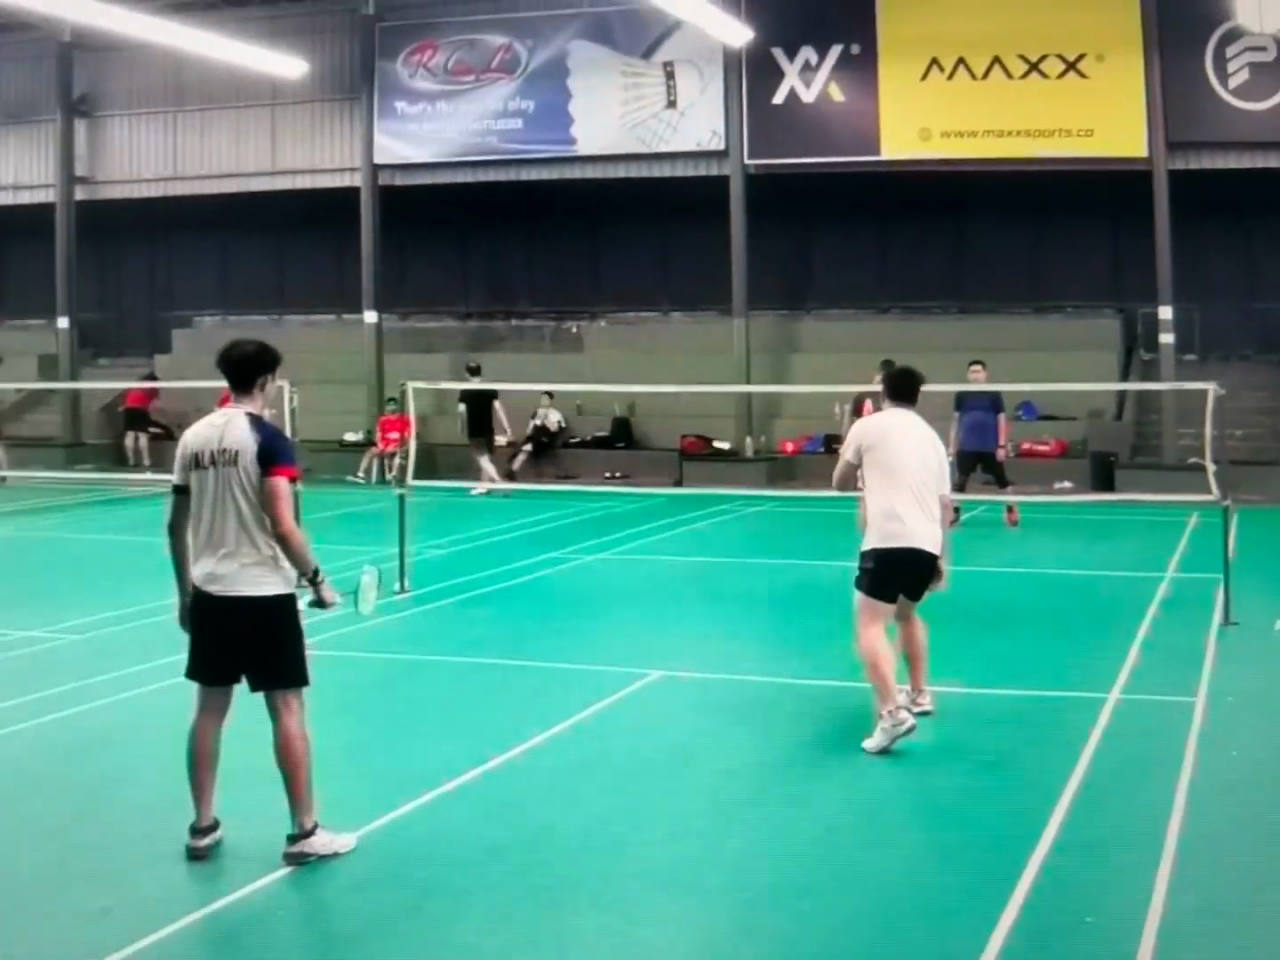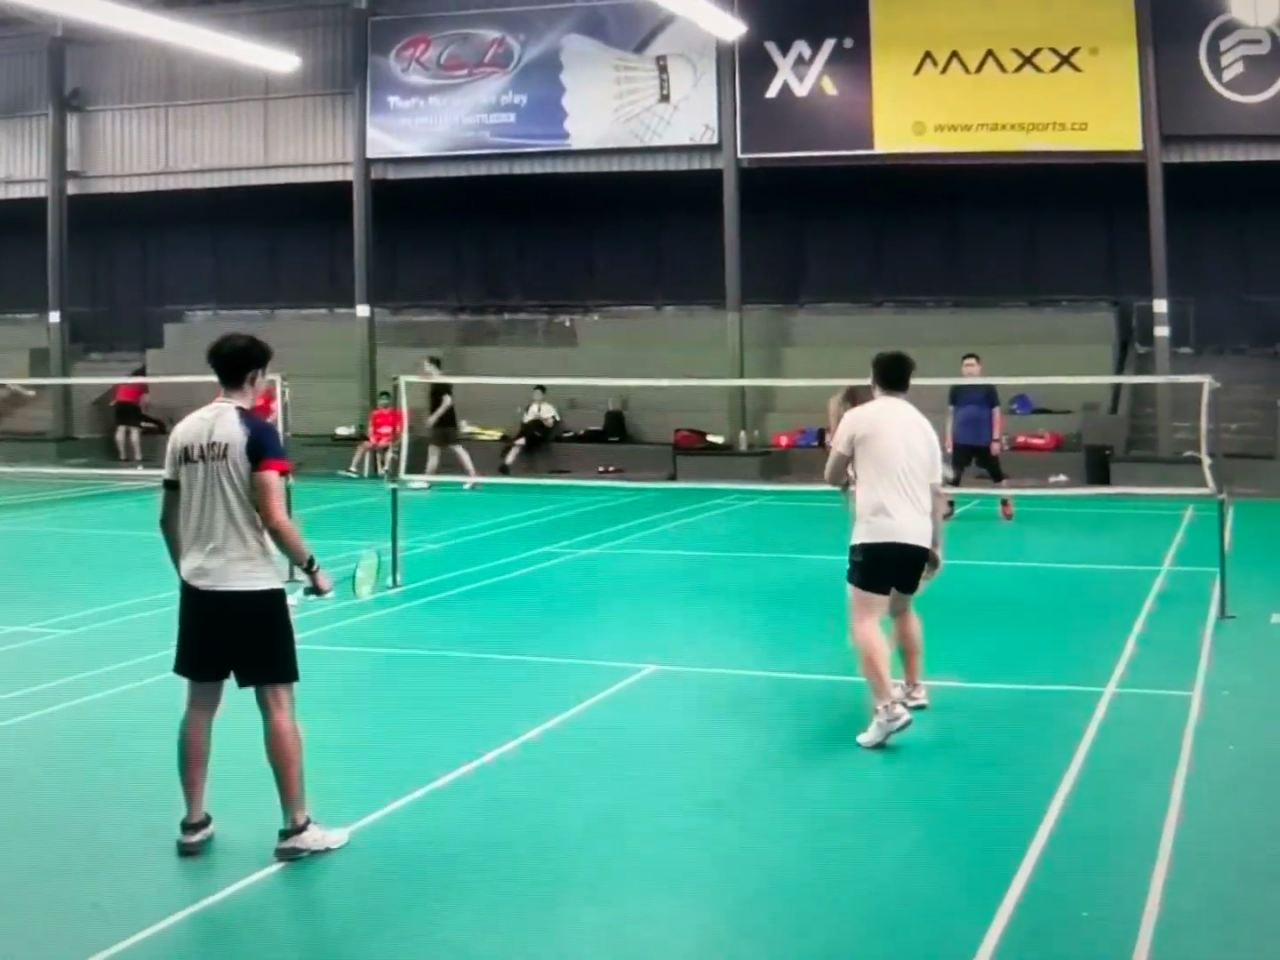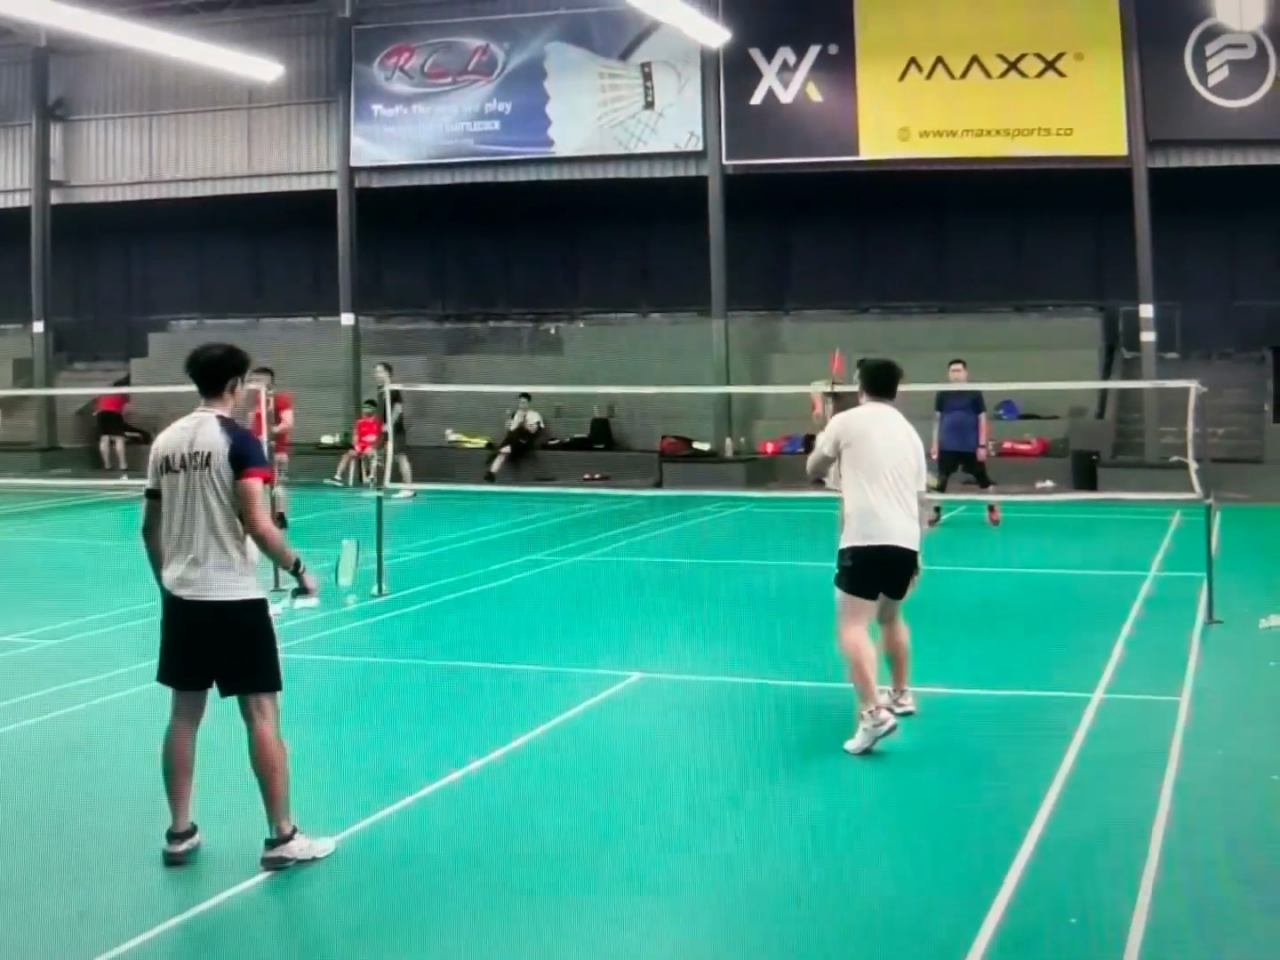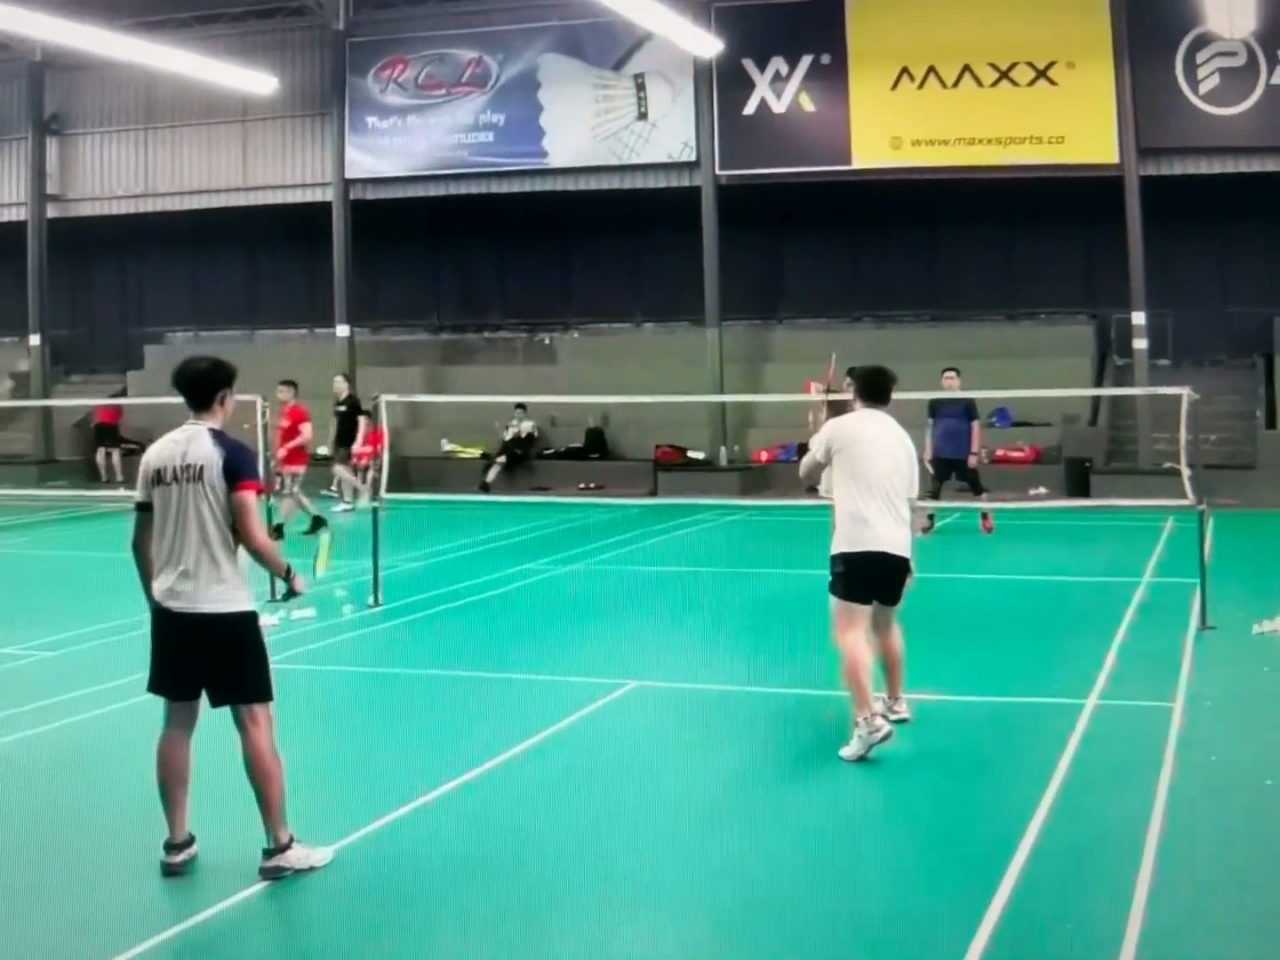
dt=0.4s
person 1, frame 1
left shoulder: (193, 437)
right shoulder: (267, 438)
left elbow: (176, 527)
right elbow: (283, 527)
left wrist: (185, 591)
right wrist: (318, 581)
left hip: (210, 593)
right hip: (263, 593)
left knee: (210, 708)
right knee: (287, 710)
left ankle: (203, 827)
right ankle: (305, 833)
person 1, frame 2
left shoulder: (184, 431)
right shoulder: (257, 432)
left elbow: (169, 520)
right elbow: (275, 519)
right wrist: (313, 568)
left hip: (200, 588)
right hip: (252, 589)
left knee: (200, 704)
right knee: (278, 705)
left ankle: (194, 823)
right ankle: (297, 828)
person 1, frame 3
left shoulder: (165, 440)
right shoulder: (239, 440)
left elbow: (150, 530)
right elbow: (259, 527)
right wrist: (299, 570)
left hip: (182, 596)
right hip: (234, 598)
left knee: (184, 713)
right knee: (261, 714)
left ankle: (180, 833)
right ankle: (283, 838)
person 1, frame 4
left shoulder: (154, 454)
right shoulder: (231, 453)
left elbow: (140, 543)
right elbow: (253, 538)
right wrist: (288, 575)
left hip: (171, 609)
right hip: (225, 610)
left knee: (177, 724)
right knee: (255, 723)
left ankle: (177, 843)
right ankle: (280, 847)
person 2, frame 1
left shoulder: (868, 426)
right shoulder: (931, 436)
left elbow: (840, 483)
right elbow: (945, 503)
right wrist: (940, 556)
left hip: (888, 541)
right hip: (926, 544)
left knee: (870, 626)
right knee: (907, 614)
left ankle: (892, 713)
right ankle: (919, 694)
person 2, frame 2
left shoulder: (858, 417)
right shoulder: (923, 425)
left elbow: (832, 477)
right elbow: (936, 493)
left wrist: (851, 475)
right wrist: (935, 544)
left hip: (878, 535)
right hip: (917, 537)
left knee: (865, 620)
right knee: (902, 609)
left ankle: (888, 709)
right ankle: (914, 688)
person 2, frame 3
left shoulder: (846, 421)
right shoulder: (909, 431)
left elbow: (813, 470)
left wrist: (824, 441)
right wrist: (916, 554)
left hip: (866, 539)
right hip: (906, 541)
left knee: (852, 626)
right knee: (890, 616)
left ankle: (873, 714)
right ankle: (901, 695)
person 2, frame 4
left shoulder: (838, 427)
right shoulder: (902, 437)
left elbow: (806, 474)
left wrist: (819, 446)
right wrist: (908, 558)
left hip: (857, 546)
right hip: (896, 548)
left knee: (849, 633)
right knee: (885, 624)
left ankle: (869, 721)
right ankle: (895, 702)
